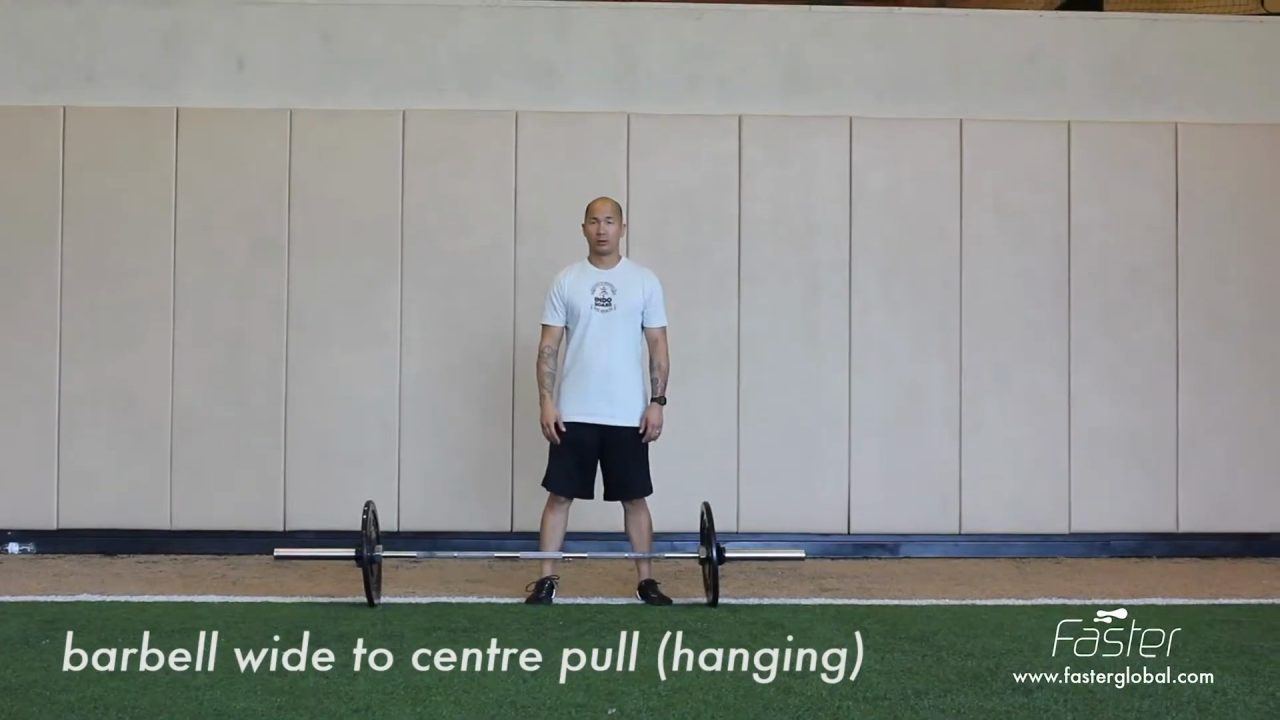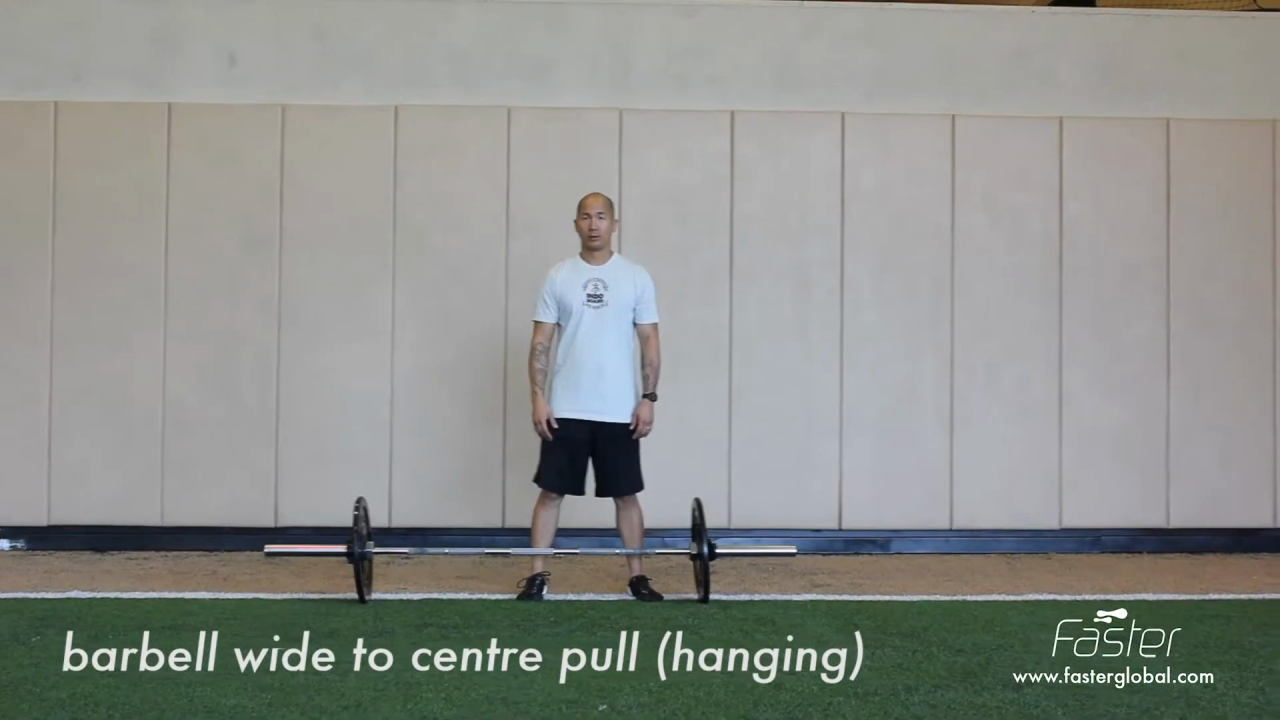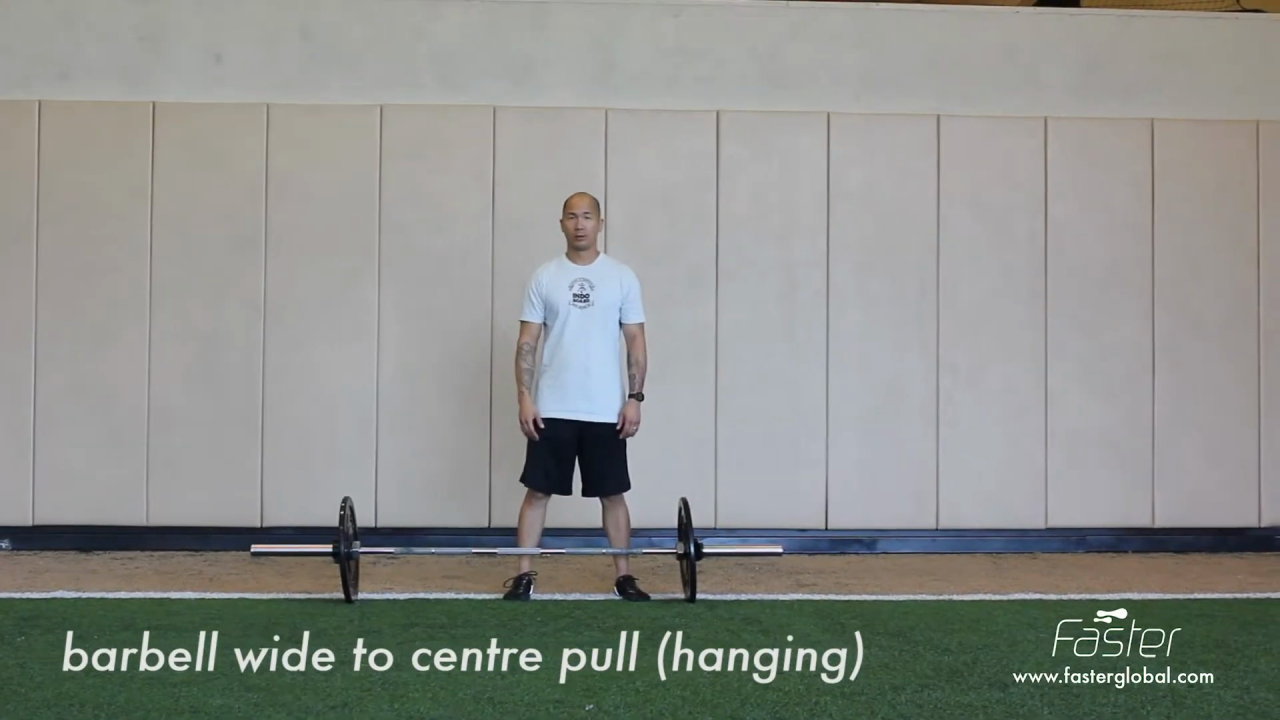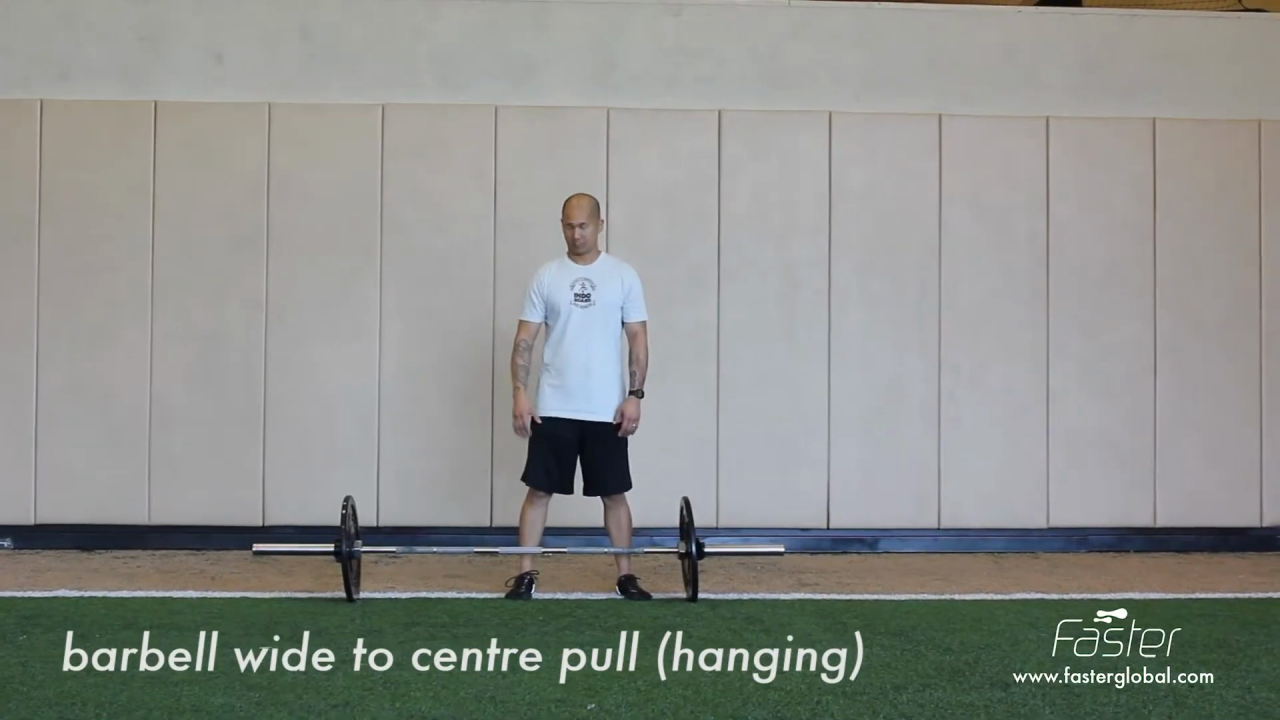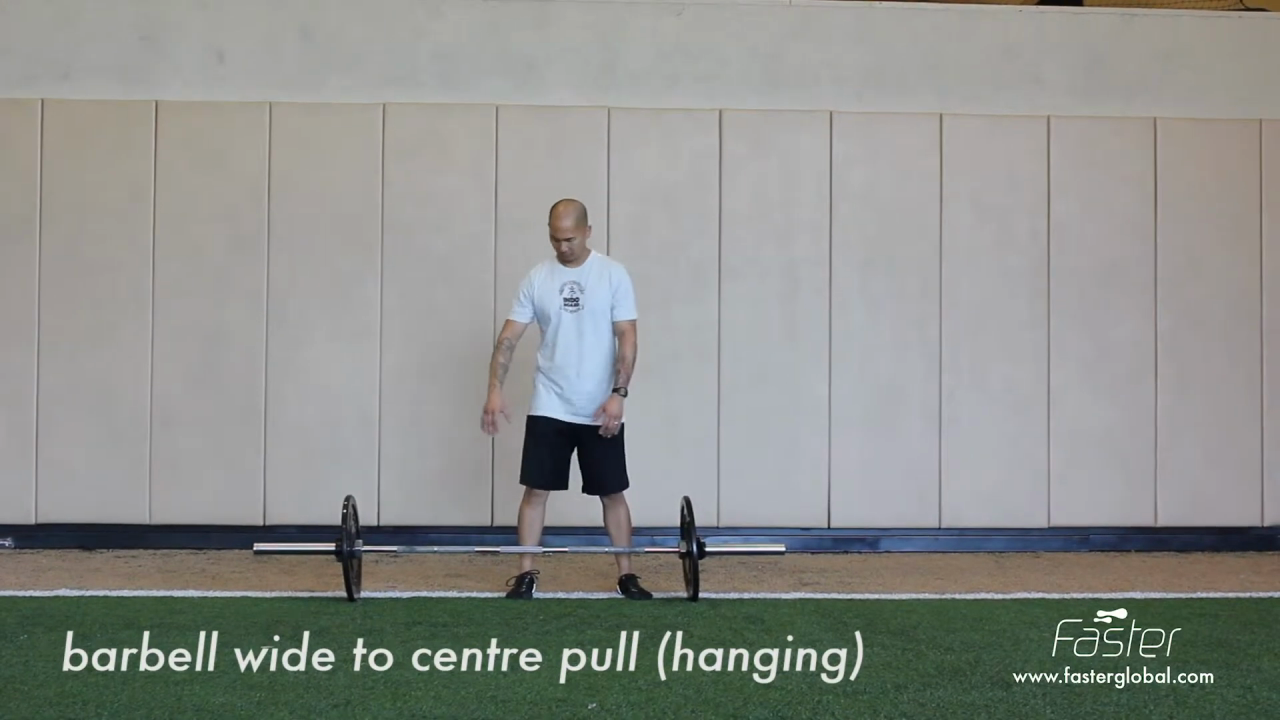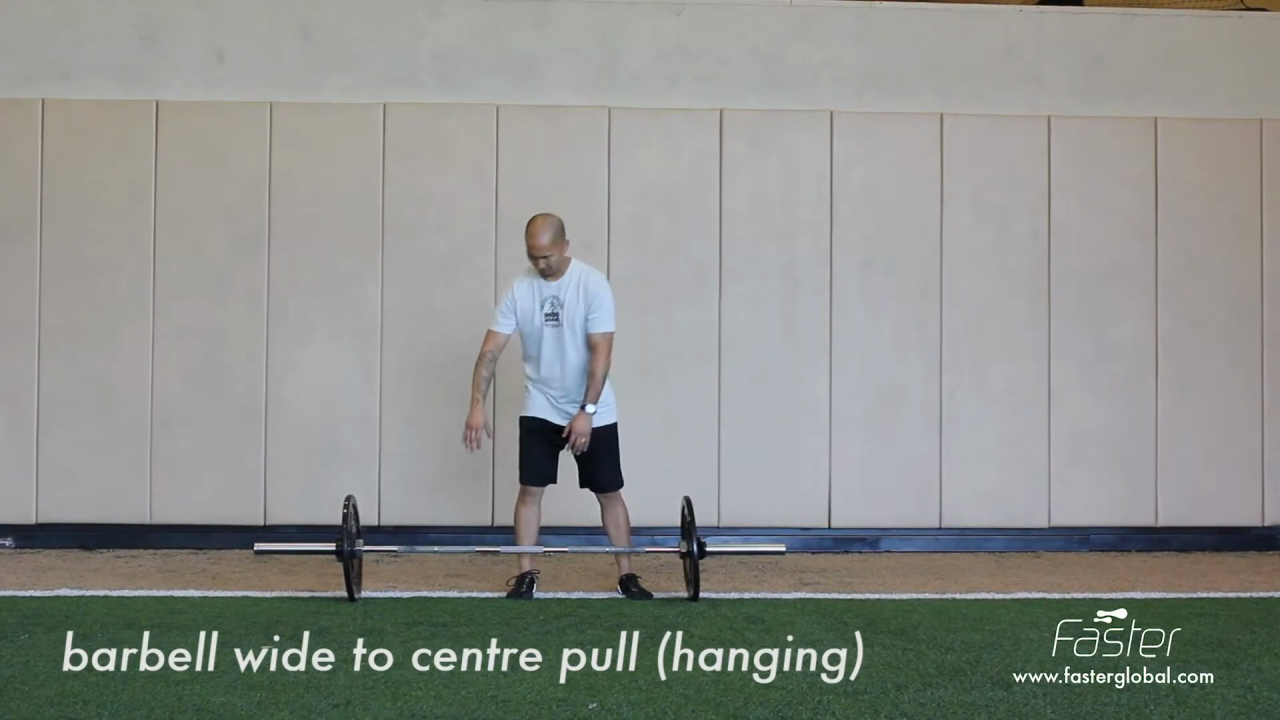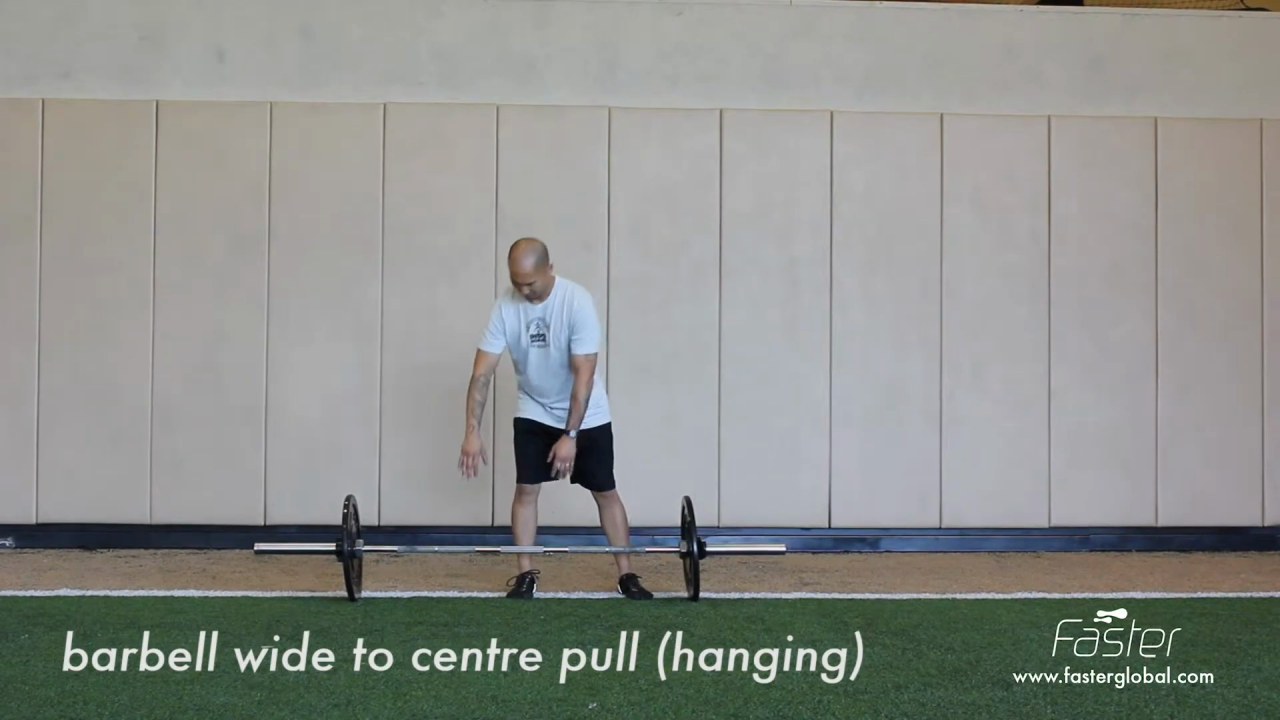
dt=0.3s
person 1, frame 1
left shoulder: (644, 280)
right shoulder: (566, 280)
left elbow: (658, 345)
right elbow: (548, 346)
left wrist: (657, 402)
right wrist: (546, 401)
left hip: (628, 414)
right hip: (574, 413)
left knee: (634, 496)
right knee: (560, 494)
left ankle: (645, 579)
right ankle: (546, 578)
person 1, frame 2
left shoulder: (636, 276)
right shoulder: (558, 277)
left elbow: (649, 341)
right elbow: (540, 342)
left wrist: (648, 398)
right wrist: (538, 398)
left hip: (619, 411)
right hip: (566, 409)
left knee: (626, 493)
right knee: (551, 491)
left ankle: (637, 576)
right ankle: (537, 574)
person 1, frame 3
left shoulder: (621, 276)
right shoulder: (544, 277)
left elbow: (636, 342)
right elbow: (527, 342)
left wrist: (635, 399)
right wrist: (524, 398)
left hip: (606, 411)
right hip: (552, 409)
left knee: (612, 494)
right knee: (538, 491)
left ankle: (623, 575)
right ankle: (524, 575)
person 1, frame 4
left shoulder: (623, 275)
right shoulder: (546, 276)
left elbow: (637, 339)
right elbow: (524, 339)
left wrist: (634, 395)
right wrist: (520, 393)
left hip: (607, 409)
right hip: (553, 408)
left knee: (614, 493)
right knee: (539, 490)
left ankle: (625, 575)
right ankle: (526, 574)
person 1, frame 5
left shoulder: (613, 274)
right shoulder: (537, 277)
left elbow: (627, 338)
right elbow: (508, 337)
left wrist: (619, 395)
right wrist: (495, 390)
left hip: (601, 409)
right hip: (549, 408)
left knee: (612, 492)
right knee: (536, 490)
left ankle: (625, 574)
right ankle: (526, 573)
person 1, frame 6
left shoulder: (592, 284)
right shoulder: (519, 289)
left elbow: (601, 352)
right elbow: (490, 350)
left wrist: (587, 411)
right wrist: (477, 405)
left hip: (592, 413)
right hip: (540, 409)
left knee: (609, 492)
right knee: (530, 489)
left ankle: (626, 574)
right ankle: (526, 574)
person 1, frame 7
left shoulder: (577, 302)
right shoulder: (504, 307)
left elbow: (584, 374)
right elbow: (481, 372)
left wrist: (570, 435)
right wrist: (473, 431)
left hip: (587, 414)
right hip: (533, 411)
left knee: (605, 490)
right knee: (526, 488)
left ankle: (626, 575)
right ankle: (526, 574)
